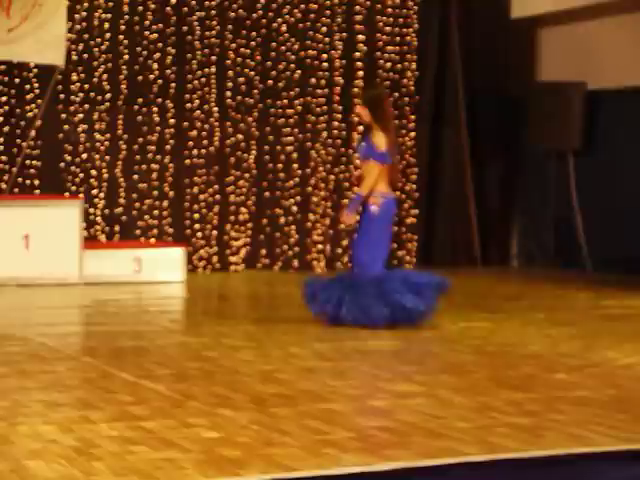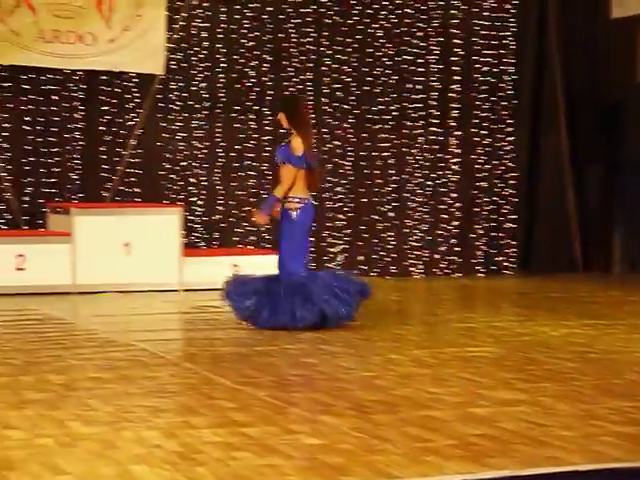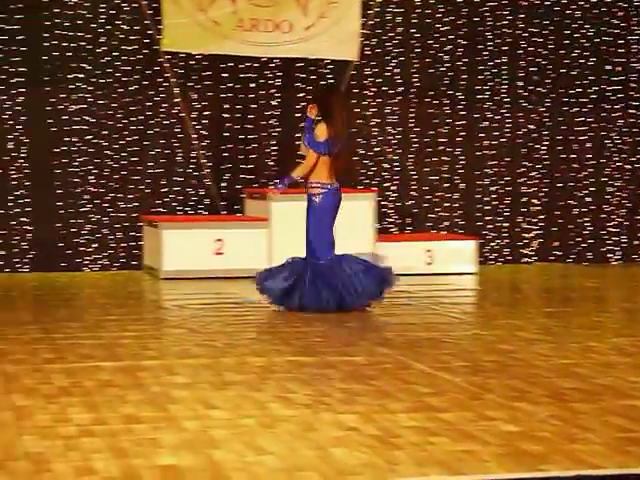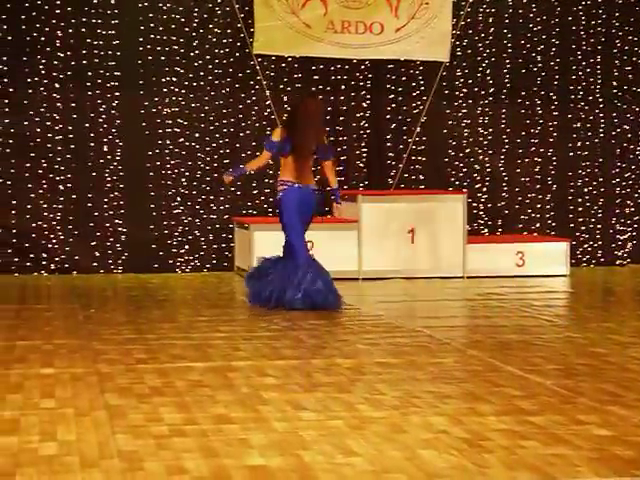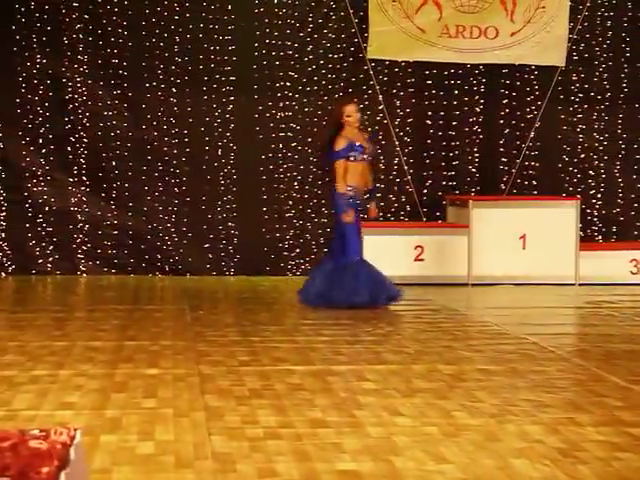
dt=1s
person 1, frame 1
left shoulder: (378, 137)
right shoulder: (376, 136)
left elbow: (372, 177)
left wrist: (352, 207)
left hip: (378, 203)
right hip: (377, 203)
left knee: (368, 260)
right knee: (369, 260)
person 1, frame 2
left shoulder: (296, 141)
right shoulder: (298, 140)
left elbow: (288, 181)
left wrist: (265, 208)
right wrist: (278, 203)
left hip: (296, 208)
right hip: (296, 207)
left knee: (291, 264)
right knee: (291, 264)
left ankle: (337, 296)
right ankle: (296, 313)
person 1, frame 3
left shoulder: (322, 128)
right shoulder: (332, 130)
left elbow: (308, 163)
right elbow: (305, 149)
left wrist: (281, 184)
right wrist: (309, 120)
left hip: (320, 192)
right hip: (329, 191)
left knee: (320, 249)
right knee: (318, 248)
left ankle: (362, 281)
right ankle: (321, 295)
person 1, frame 4
left shoulder: (282, 132)
right shoulder: (319, 135)
left elbow: (262, 159)
right elbow: (329, 168)
left wrist: (234, 172)
right wrist: (336, 197)
left hip: (288, 192)
right hip: (310, 194)
left knee: (297, 248)
right knee: (294, 243)
left ankle: (312, 293)
right ankle: (287, 291)
person 1, frame 5
left shoulder: (364, 137)
right shoulder: (341, 141)
right elbow: (339, 176)
left wrist: (371, 199)
right wrist: (345, 207)
left hip: (356, 198)
right hip: (345, 198)
left knee: (342, 249)
right knee: (352, 249)
left ankle: (327, 291)
right ankle: (360, 294)
